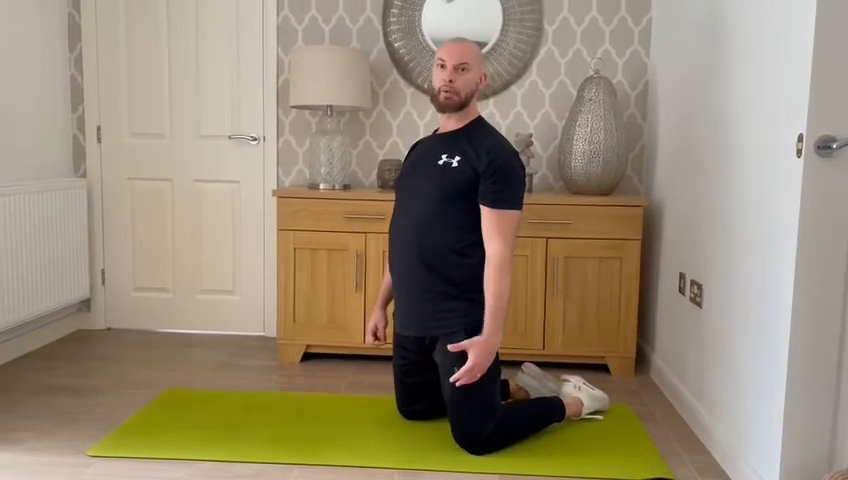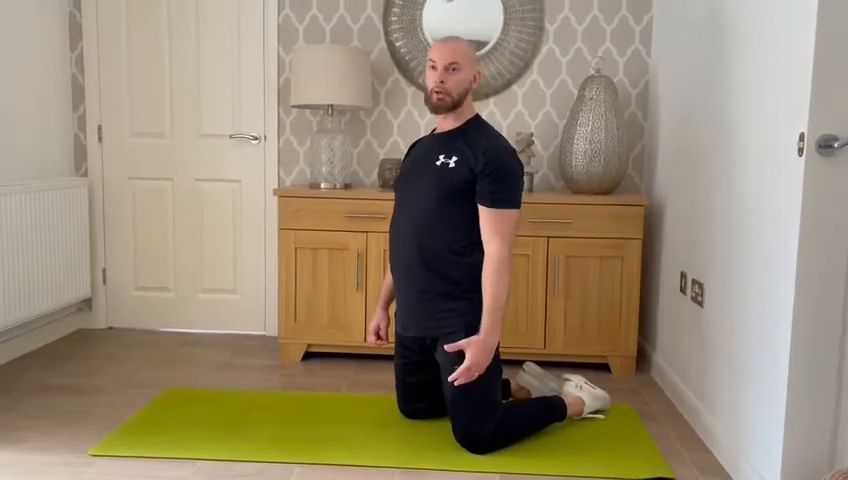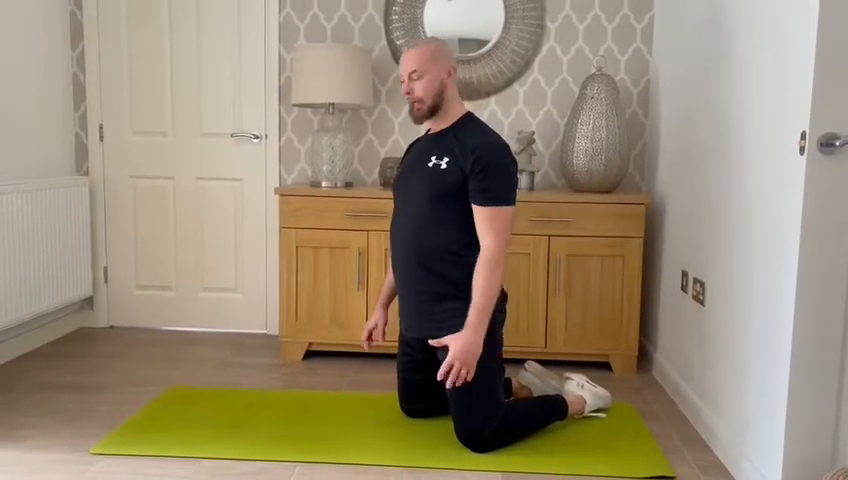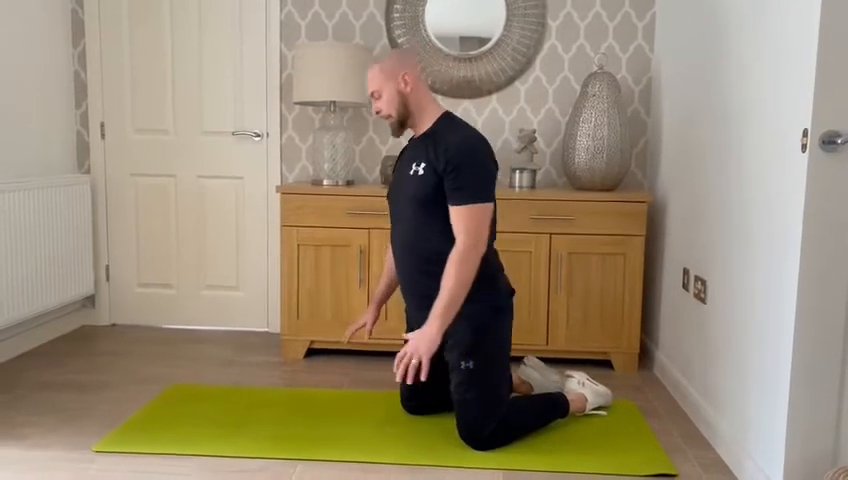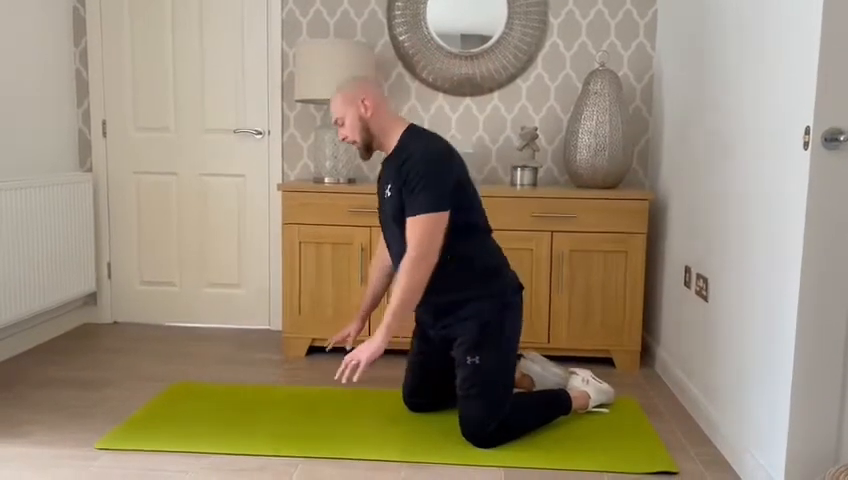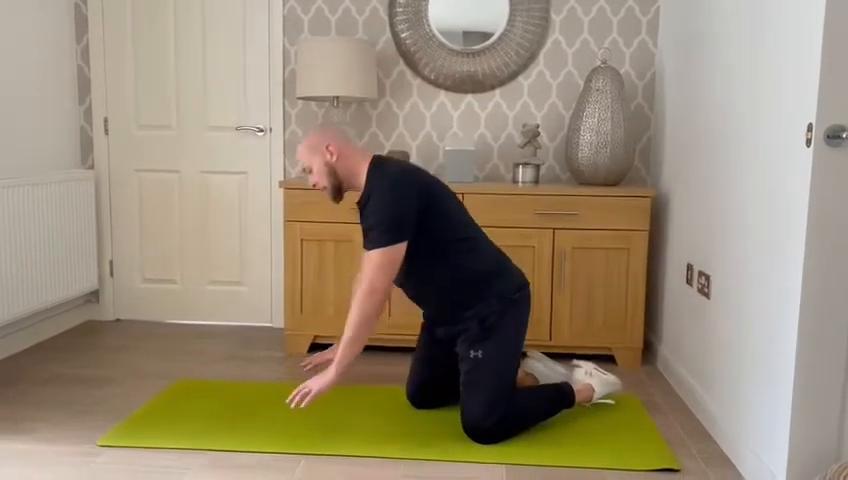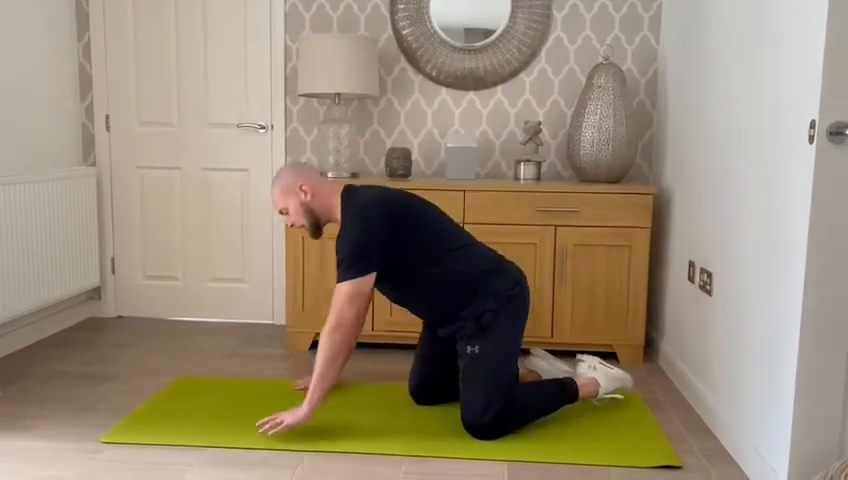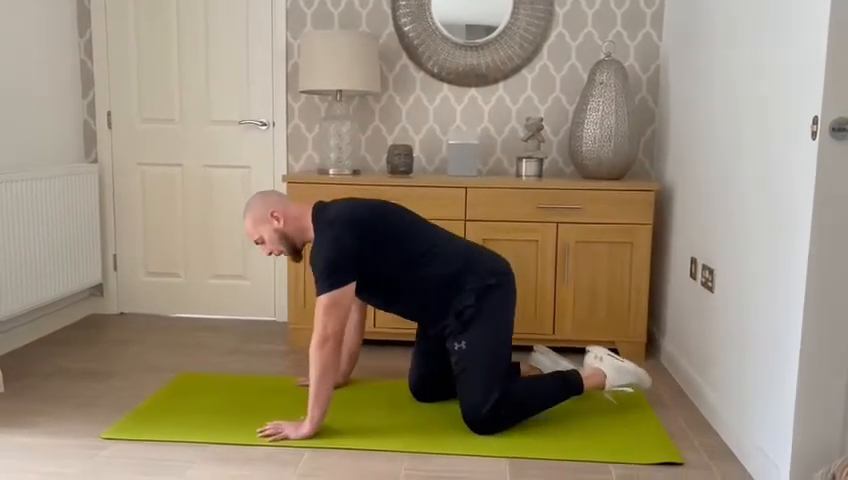
dt=0.2s
person 1, frame 1
left shoulder: (494, 154)
right shoulder: (421, 150)
left elbow: (498, 251)
left wrist: (491, 335)
right wrist: (380, 305)
left hip: (460, 321)
right hip: (411, 318)
left knee: (475, 436)
right knee: (413, 407)
left ankle: (571, 401)
right ankle: (514, 388)
person 1, frame 2
left shoulder: (491, 152)
right shoulder: (419, 149)
left elbow: (497, 251)
left wrist: (488, 335)
right wrist: (383, 305)
left hip: (460, 320)
right hip: (413, 318)
left knee: (476, 436)
right knee: (414, 407)
left ankle: (573, 401)
right ankle: (516, 388)
person 1, frame 3
left shoulder: (484, 148)
right shoulder: (417, 149)
left elbow: (493, 248)
left wrist: (473, 332)
right wrist: (383, 306)
left hip: (462, 320)
right hip: (419, 318)
left knee: (478, 435)
right knee: (415, 405)
left ankle: (575, 400)
right ankle: (519, 386)
person 1, frame 4
left shoulder: (461, 147)
right shoulder: (411, 153)
left elbow: (471, 246)
right elbow: (403, 240)
left wrist: (434, 328)
right wrist: (376, 305)
left hip: (473, 314)
right hip: (428, 311)
left knee: (481, 433)
right knee: (417, 402)
left ankle: (578, 398)
right ankle: (520, 378)
person 1, frame 5
left shoulder: (425, 157)
right shoulder: (392, 168)
left elbow: (421, 257)
right elbow: (387, 252)
left wrist: (379, 338)
right wrist: (361, 318)
left hip: (483, 308)
right hip: (440, 311)
left knee: (484, 430)
right knee: (418, 398)
left ankle: (581, 394)
right ankle: (521, 372)
person 1, frame 6
left shoulder: (391, 190)
right shoulder: (374, 194)
left elbow: (375, 291)
right elbow: (366, 282)
left wrist: (335, 371)
right wrist: (340, 351)
left hip: (493, 307)
right hip: (452, 311)
left knee: (484, 425)
right knee: (422, 396)
left ankle: (583, 388)
right ankle: (522, 371)
person 1, frame 7
left shoulder: (362, 222)
right shoulder: (359, 212)
left elbow: (341, 324)
right elbow: (355, 307)
left wrist: (307, 409)
right wrist: (330, 372)
left hip: (492, 303)
right hip: (455, 309)
left knee: (483, 422)
right knee: (423, 391)
left ankle: (589, 381)
person 1, frame 8
left shoulder: (332, 238)
right shoulder: (336, 225)
left elbow: (326, 339)
right elbow: (354, 308)
left wrist: (310, 423)
right wrist: (342, 373)
left hip: (479, 292)
right hip: (451, 299)
left knee: (484, 415)
right knee: (425, 388)
left ankle: (597, 374)
right ankle: (534, 369)
